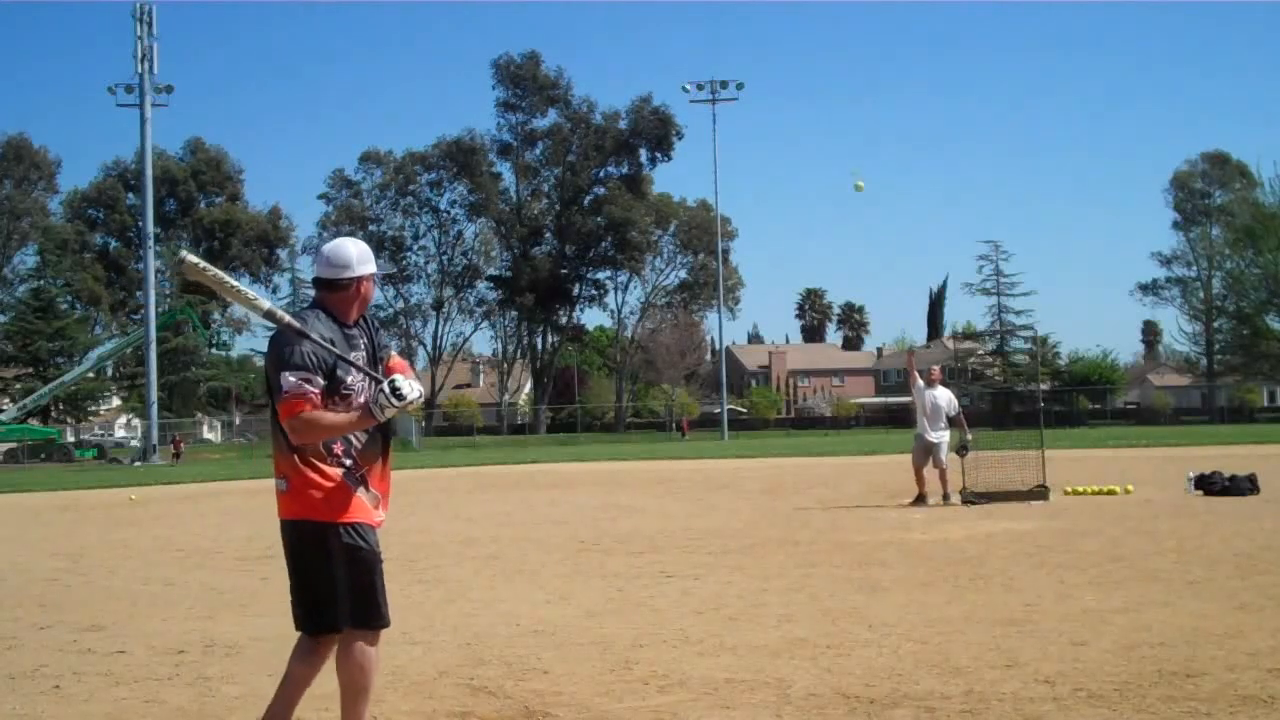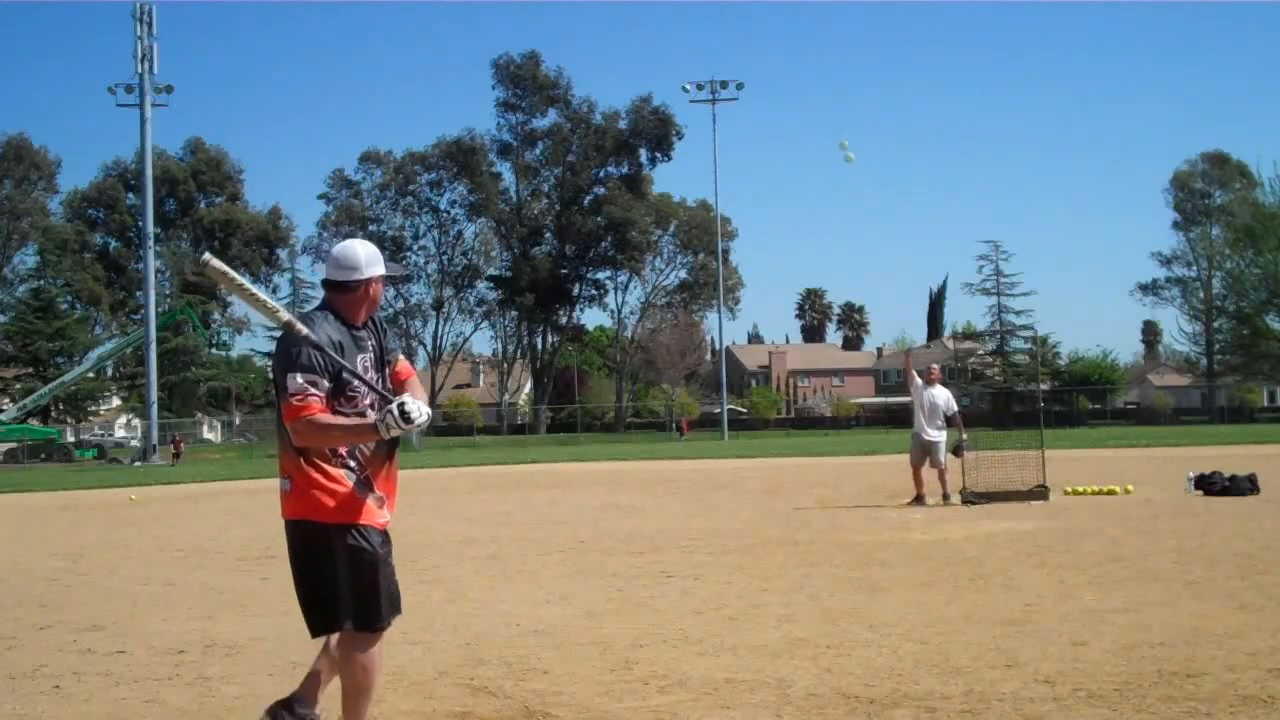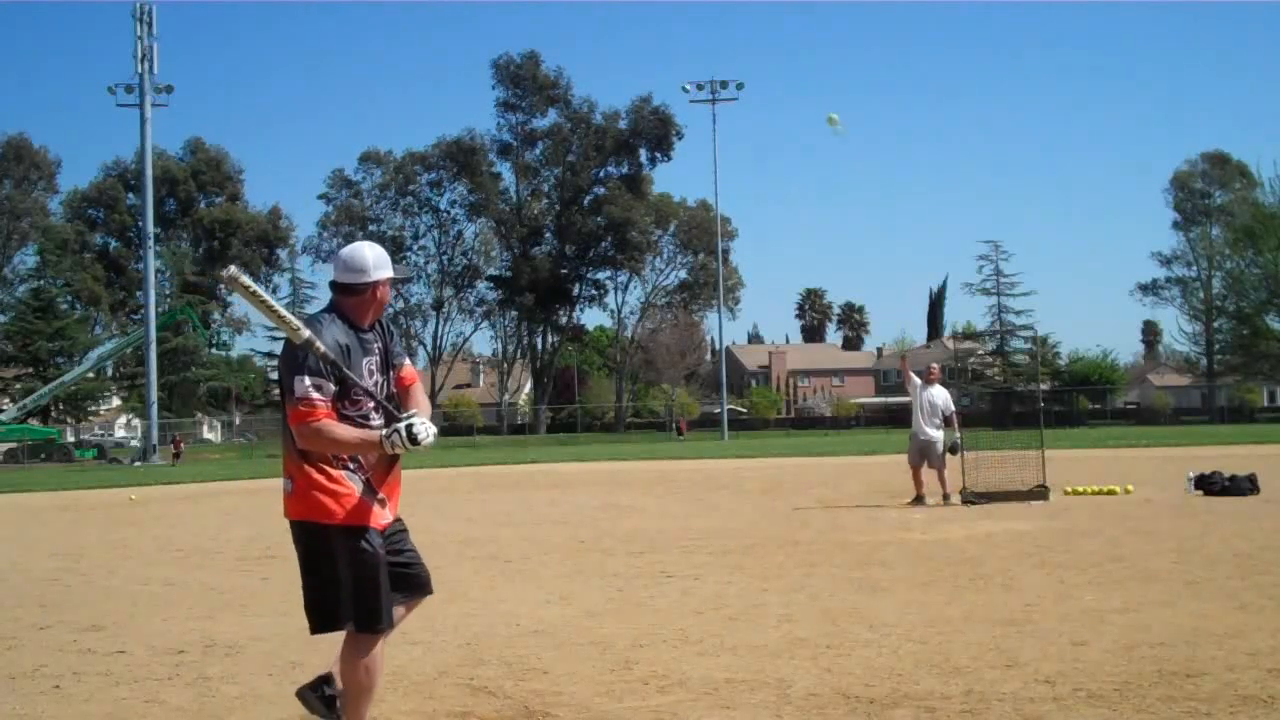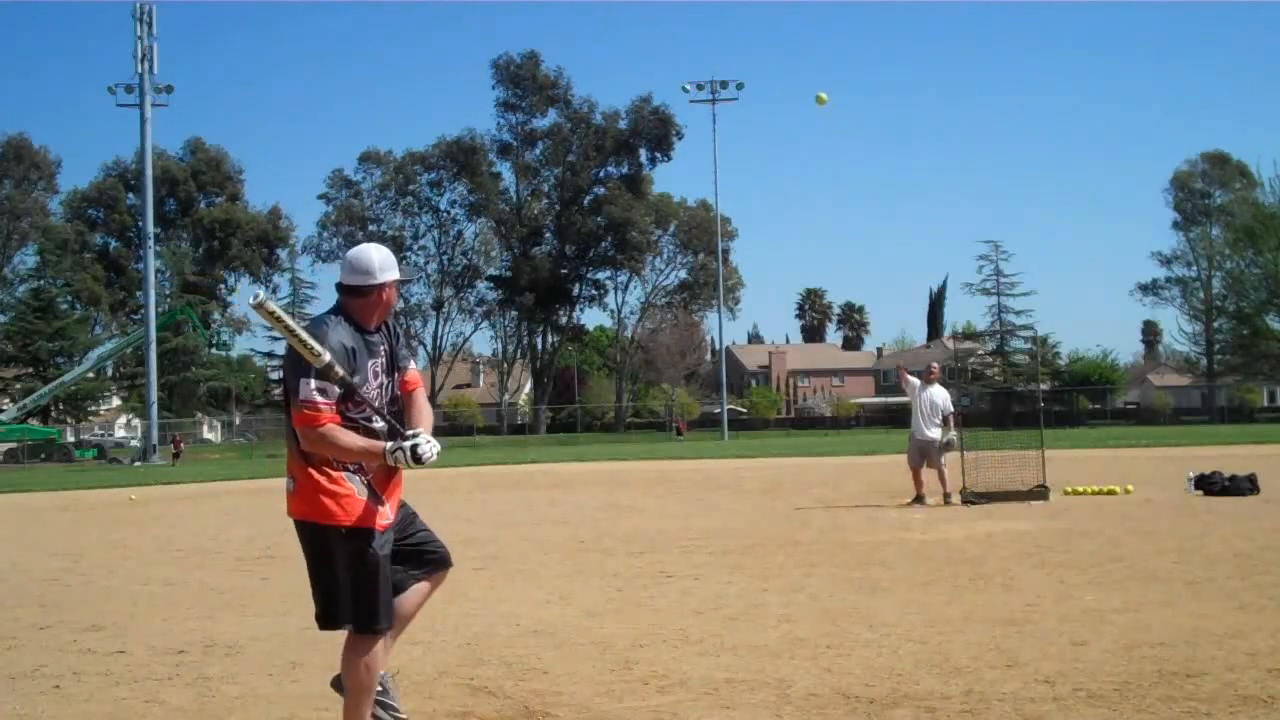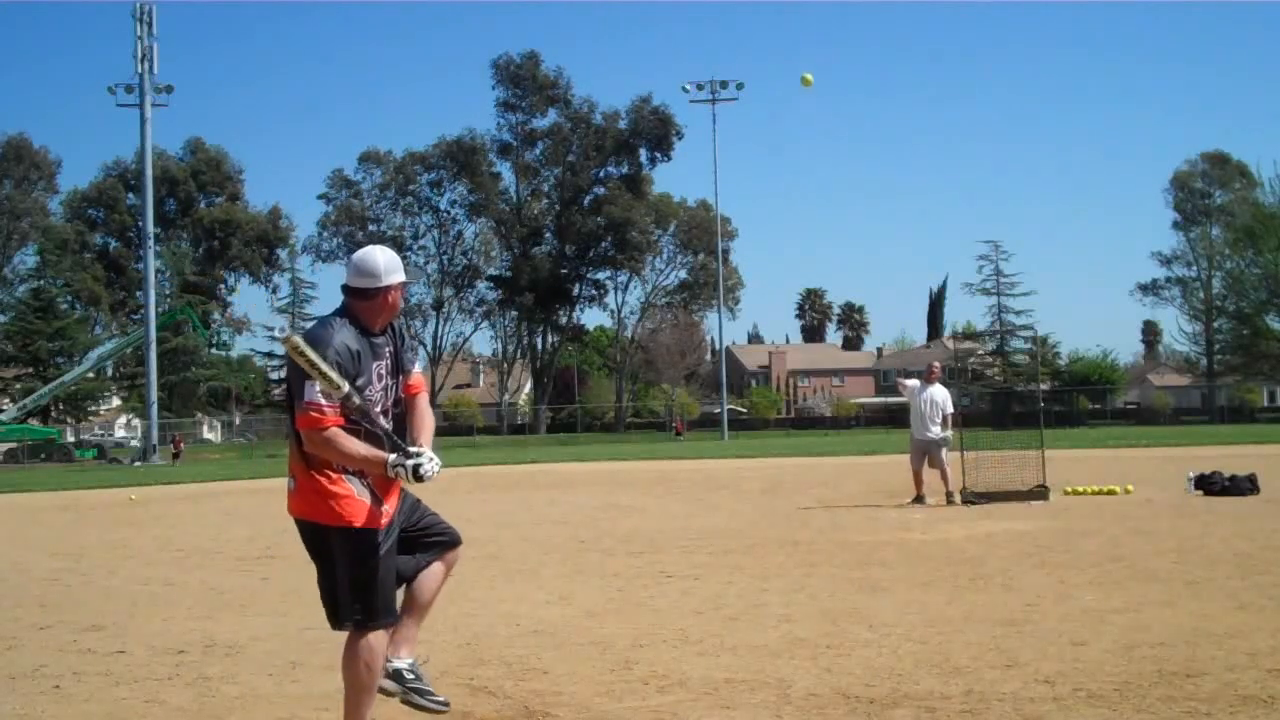
dt=0.3s
person 1, frame 1
left shoulder: (365, 329)
right shoulder: (301, 338)
left elbow: (403, 375)
right elbow: (301, 426)
left wrist: (408, 387)
right wrist: (374, 411)
left hip: (349, 499)
right hip: (326, 504)
left knee: (327, 624)
right knee: (363, 623)
person 1, frame 2
left shoulder: (375, 329)
right shoulder: (311, 338)
left elbow: (408, 380)
right elbow: (303, 427)
left wrist: (413, 405)
right wrist: (380, 425)
left hip: (364, 499)
right hip: (328, 503)
left knee: (372, 612)
right knee: (366, 623)
person 1, frame 3
left shoulder: (381, 331)
right shoulder: (319, 340)
left elbow: (411, 386)
right elbow: (310, 431)
left wrist: (418, 421)
right wrist: (386, 440)
left hip: (371, 500)
right hip: (332, 504)
left knee: (410, 588)
right knee: (369, 624)
person 1, frame 4
left shoulder: (388, 332)
right shoulder: (326, 342)
left elbow: (415, 391)
right elbow: (315, 434)
left wrist: (420, 438)
right wrist: (391, 452)
left hip: (376, 495)
right hip: (334, 501)
left knee: (432, 563)
right knee: (369, 623)
left ankle: (364, 675)
person 1, frame 5
left shoulder: (393, 334)
right shoulder: (328, 345)
left elbow: (417, 395)
right elbow: (319, 437)
left wrist: (422, 451)
right wrist: (392, 463)
left hip: (379, 493)
right hip: (336, 501)
left knee: (443, 545)
right knee: (372, 621)
left ankle: (399, 660)
